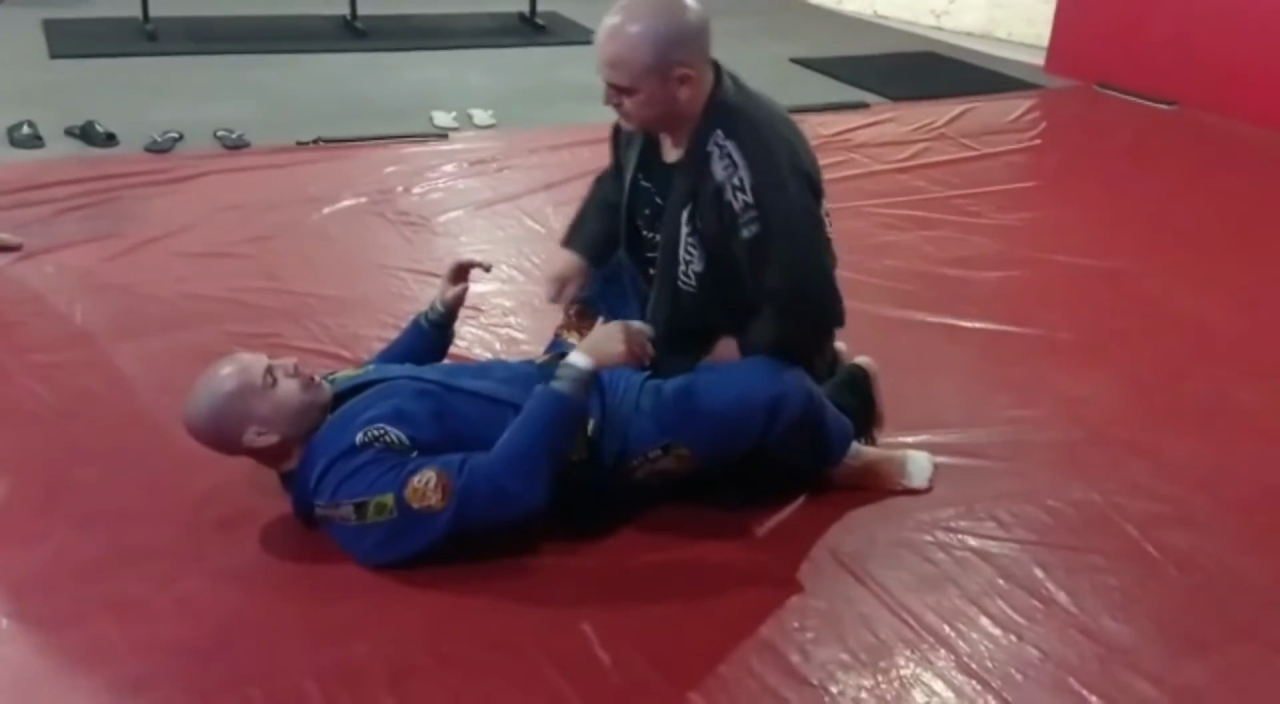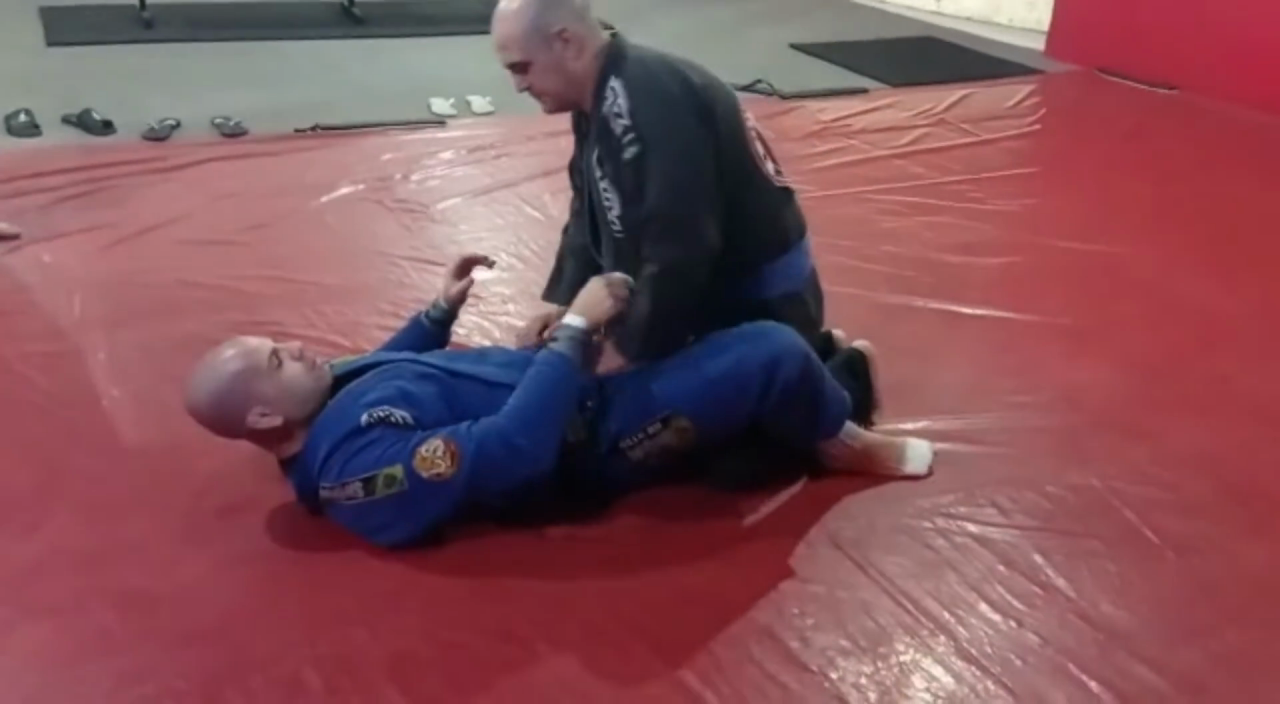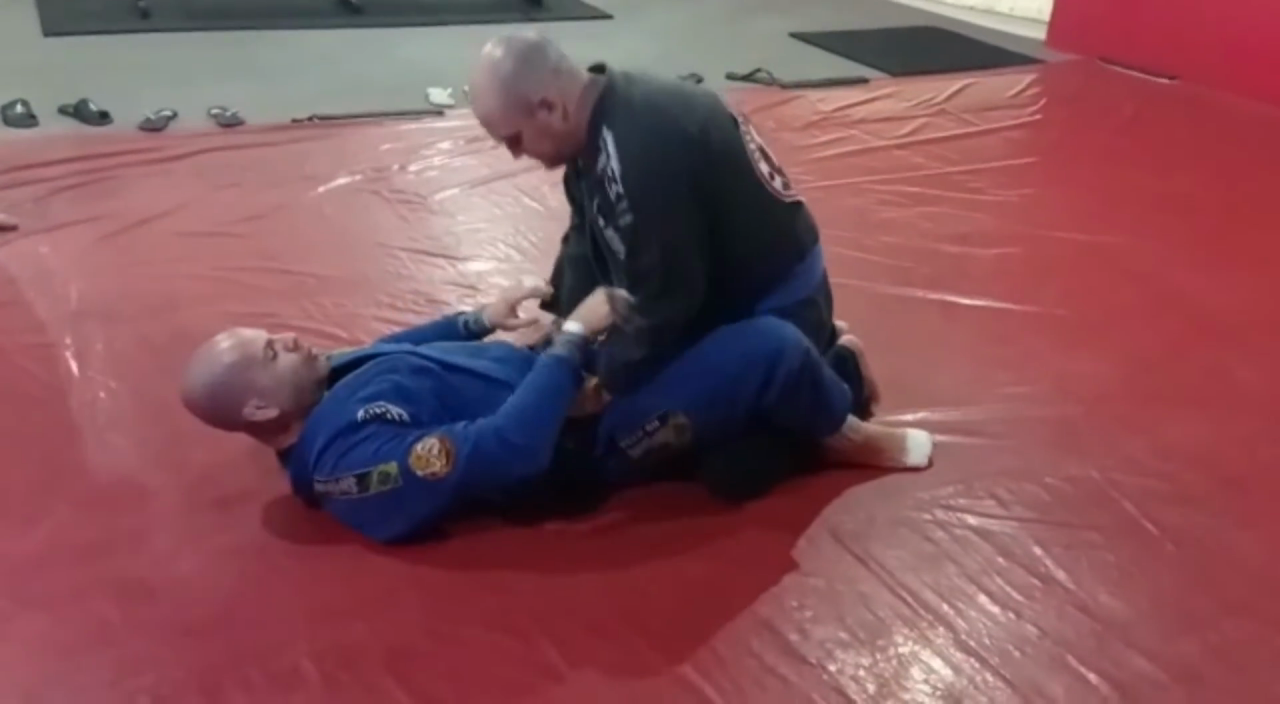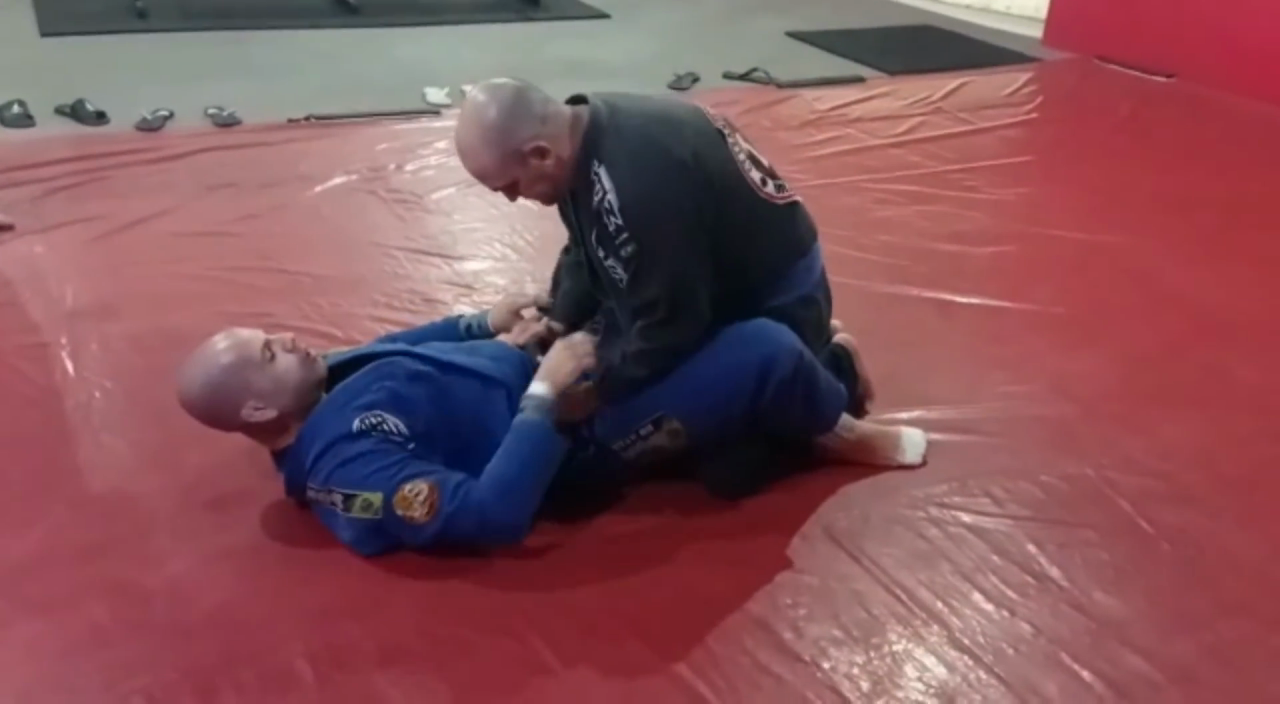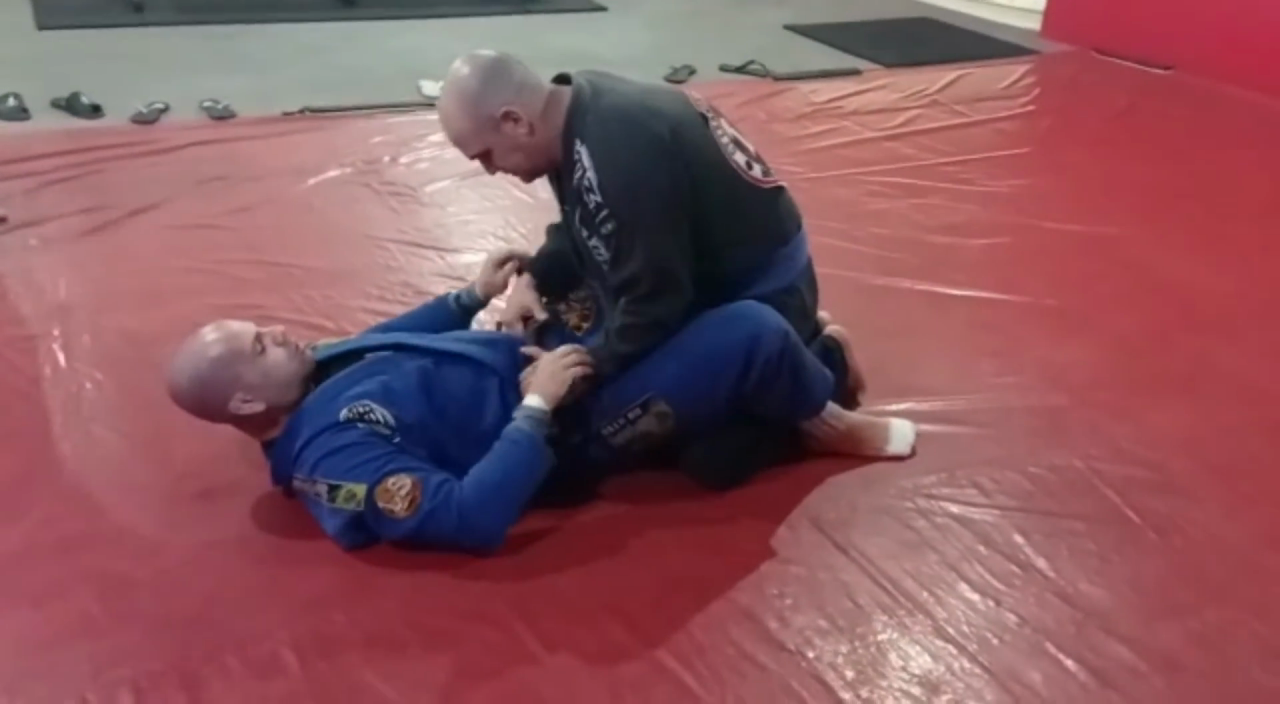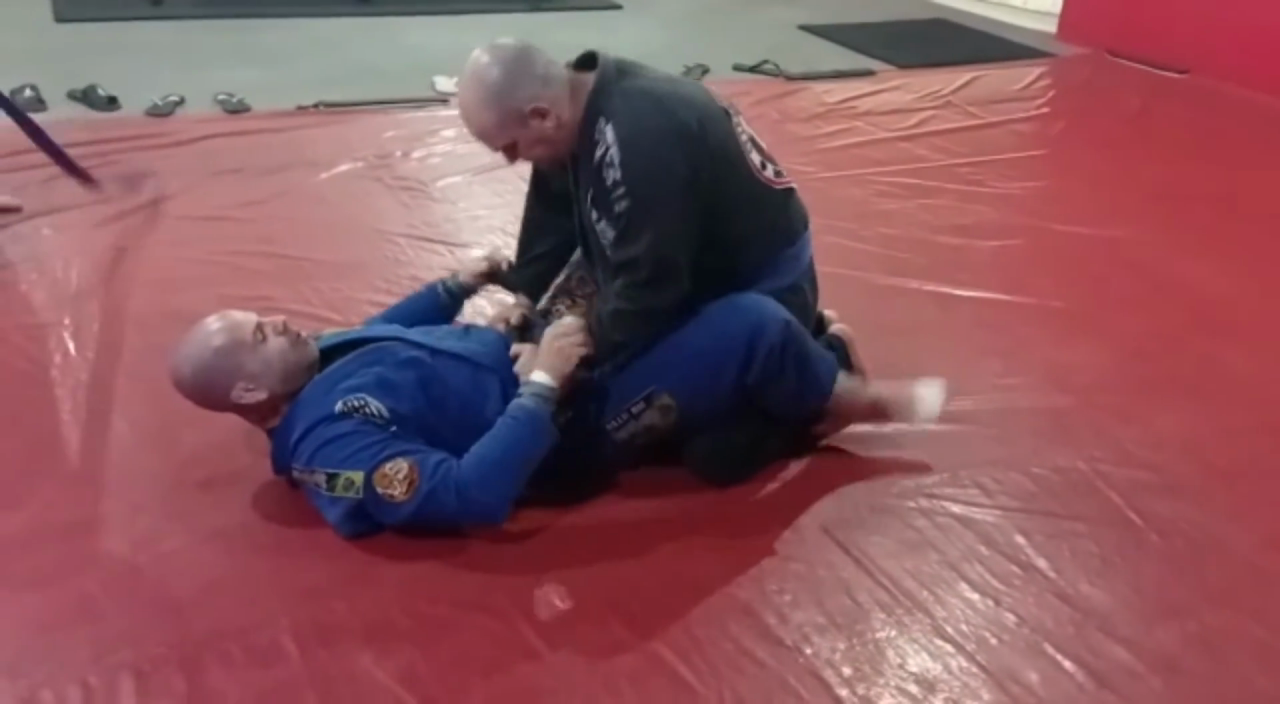
dt=0.5s
person 1, frame 1
left shoulder: (325, 409)
right shoulder: (353, 485)
right elbow: (507, 488)
left wrist: (440, 311)
right wrist: (581, 365)
left hip: (562, 381)
right hip: (596, 441)
right knee: (776, 389)
right ankle: (848, 462)
person 1, frame 2
left shoulder: (327, 402)
right shoulder: (359, 464)
right elbow: (515, 449)
left wrist: (441, 306)
right wrist: (577, 327)
left hip: (574, 381)
right hip: (594, 435)
right knee: (772, 351)
right ankle: (845, 445)
person 1, frame 3
left shoulder: (324, 390)
right shoulder: (353, 458)
left elbow: (394, 354)
right elbow: (512, 449)
left wrist: (478, 319)
right wrist: (574, 335)
left hip: (564, 381)
right hip: (590, 434)
right knee: (771, 347)
left ankle: (810, 355)
right ankle: (848, 438)
person 1, frame 4
left shoulder: (321, 385)
right shoulder: (346, 464)
left elbow: (399, 347)
right elbow: (495, 512)
left wrist: (484, 323)
right wrist: (547, 389)
left hip: (550, 372)
right hip: (581, 433)
right knee: (765, 350)
left ankle: (805, 354)
right ankle: (842, 435)
person 1, frame 5
left shoulder: (316, 376)
right shoulder: (336, 457)
left elbow: (387, 339)
right elbow: (473, 518)
left wrist: (471, 297)
right wrist: (538, 406)
left hip: (543, 356)
right hip: (571, 424)
right knee: (751, 333)
left ankle: (793, 355)
right ankle: (831, 426)
person 1, frame 6
left shoulder: (317, 361)
right shoulder: (332, 444)
left elbow: (392, 330)
right elbow: (474, 493)
left wrist: (461, 285)
right wrist: (542, 381)
left hip: (534, 354)
right hip: (574, 422)
right knee: (747, 326)
left ankle: (797, 376)
right ankle: (849, 399)
person 2, frame 1
left shoulder: (759, 166)
right shoulder: (650, 117)
left elbow: (808, 304)
right elbow: (619, 180)
left wrist: (742, 353)
right wrist: (580, 247)
left hip: (736, 351)
person 2, frame 2
left shoulder: (649, 103)
right shoulder: (602, 102)
left elbow: (679, 244)
right elbow: (592, 215)
left wrist: (631, 346)
right wrist: (562, 301)
left hip: (756, 298)
right hip: (703, 289)
person 2, frame 3
left shoulder: (642, 150)
right shoulder: (602, 117)
left elbow: (665, 298)
right elbow: (587, 235)
left wrist: (610, 383)
right wrist: (556, 323)
left hip: (771, 301)
right hip: (716, 285)
left knee: (733, 470)
left ankle: (838, 379)
person 2, frame 4
left shoulder: (638, 182)
right shoulder: (590, 129)
left elbow: (670, 321)
right elbow: (587, 246)
left wrist: (596, 390)
right wrist: (560, 322)
left hip: (774, 294)
right hip: (715, 282)
left knee: (729, 466)
left ankle: (833, 375)
person 2, frame 5
left shoulder: (619, 154)
right shoulder: (582, 105)
left elbow: (653, 301)
right elbow: (582, 226)
right wrist: (535, 279)
left hip: (759, 282)
right hip: (702, 267)
left knee: (715, 459)
left ankle: (823, 366)
right ankle: (796, 340)
person 2, frame 6
left shoulder: (647, 144)
right shoulder: (579, 90)
left elbow: (647, 285)
right elbow: (552, 203)
right wrist: (525, 295)
left hip: (758, 276)
right hip: (689, 263)
left knee: (720, 450)
